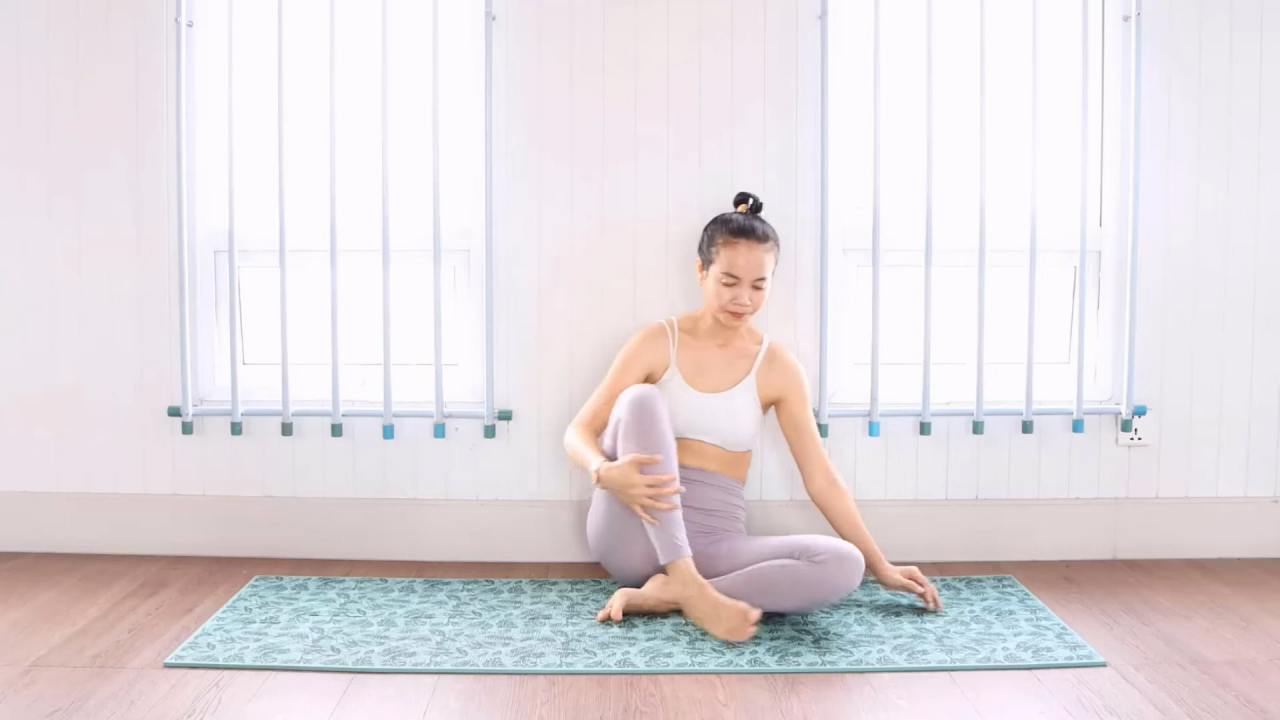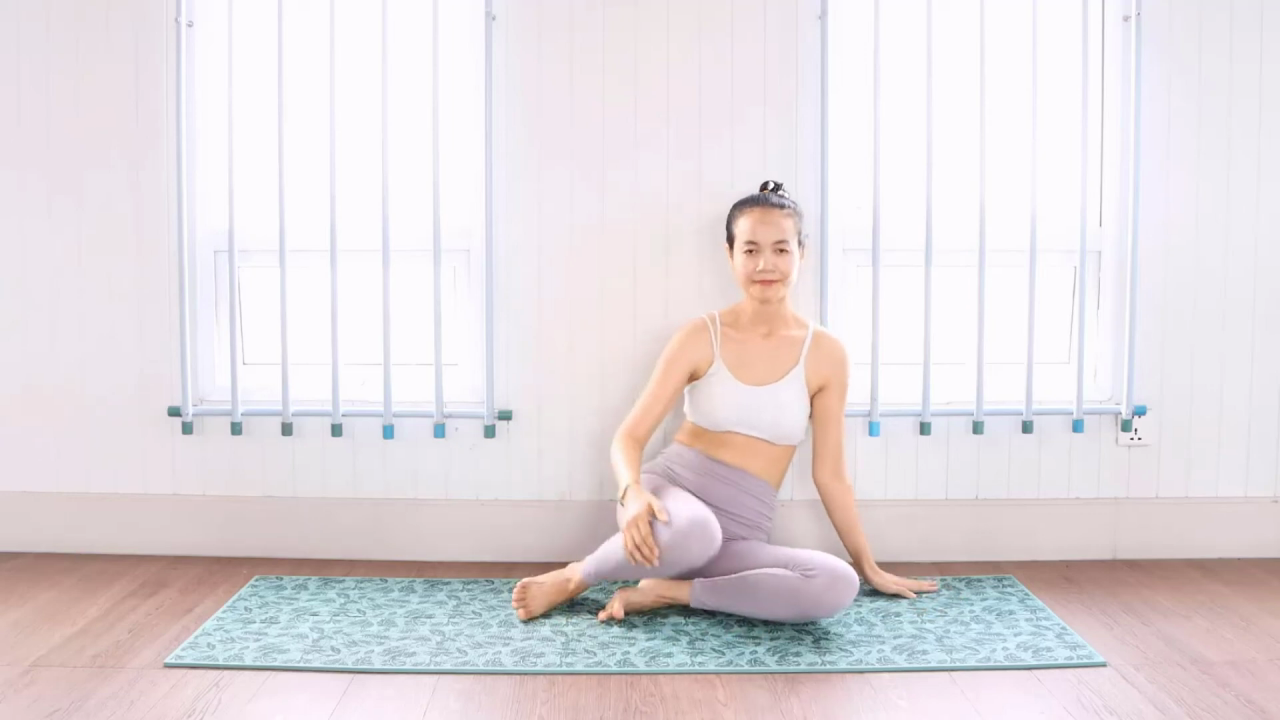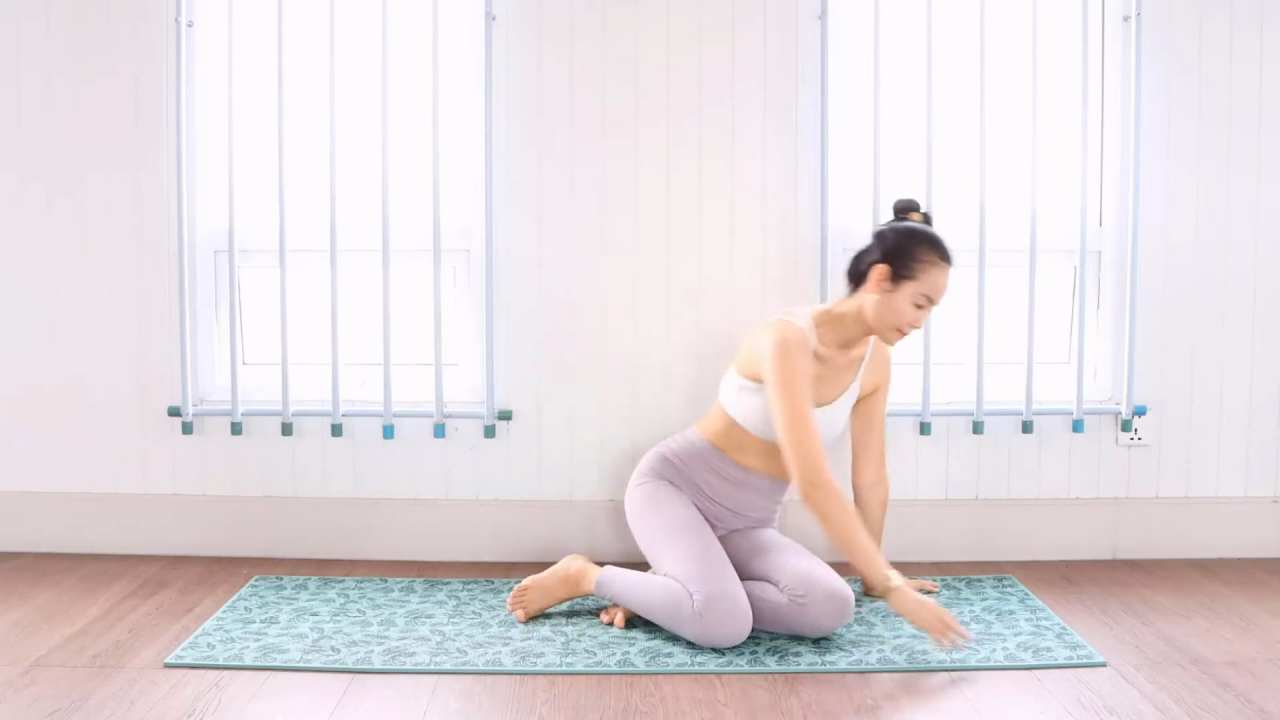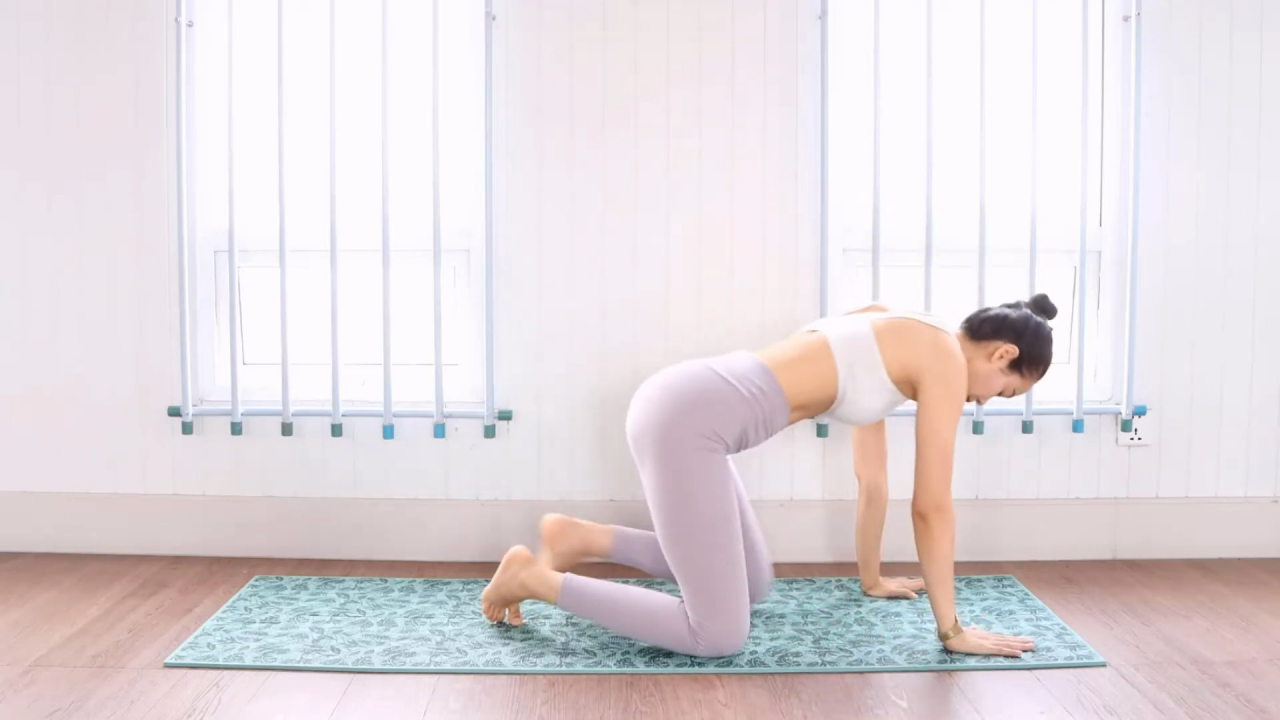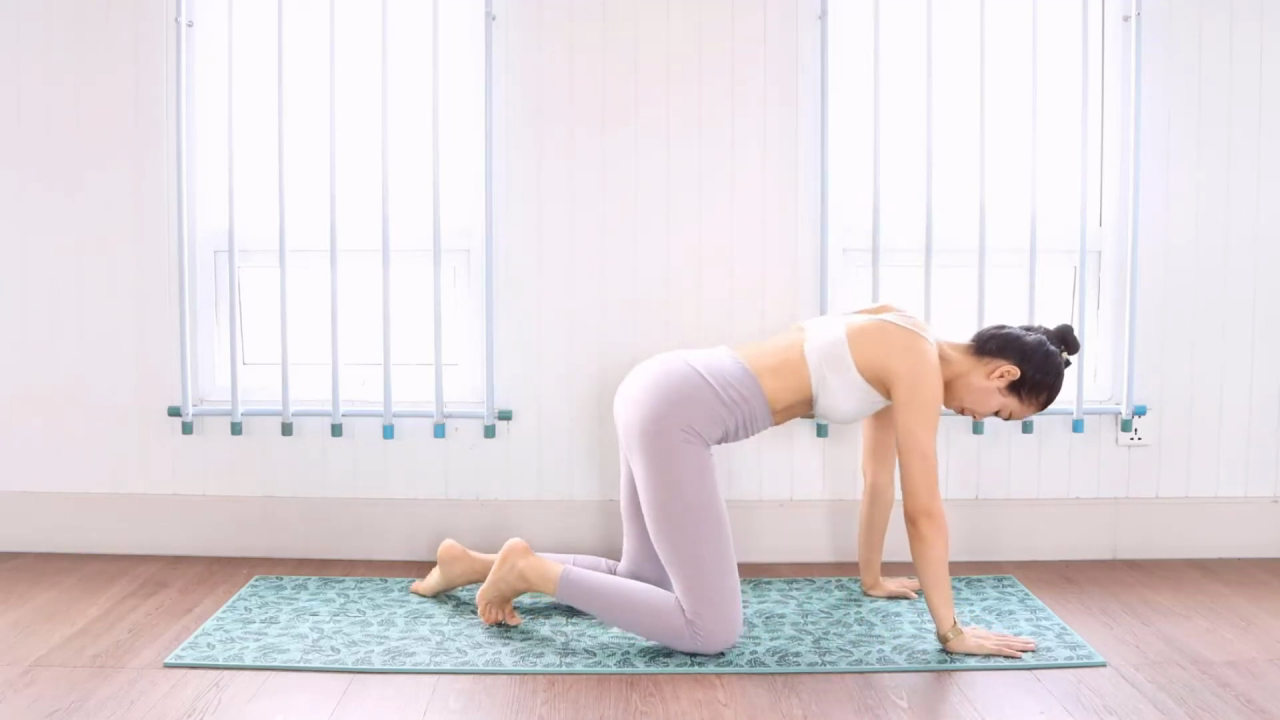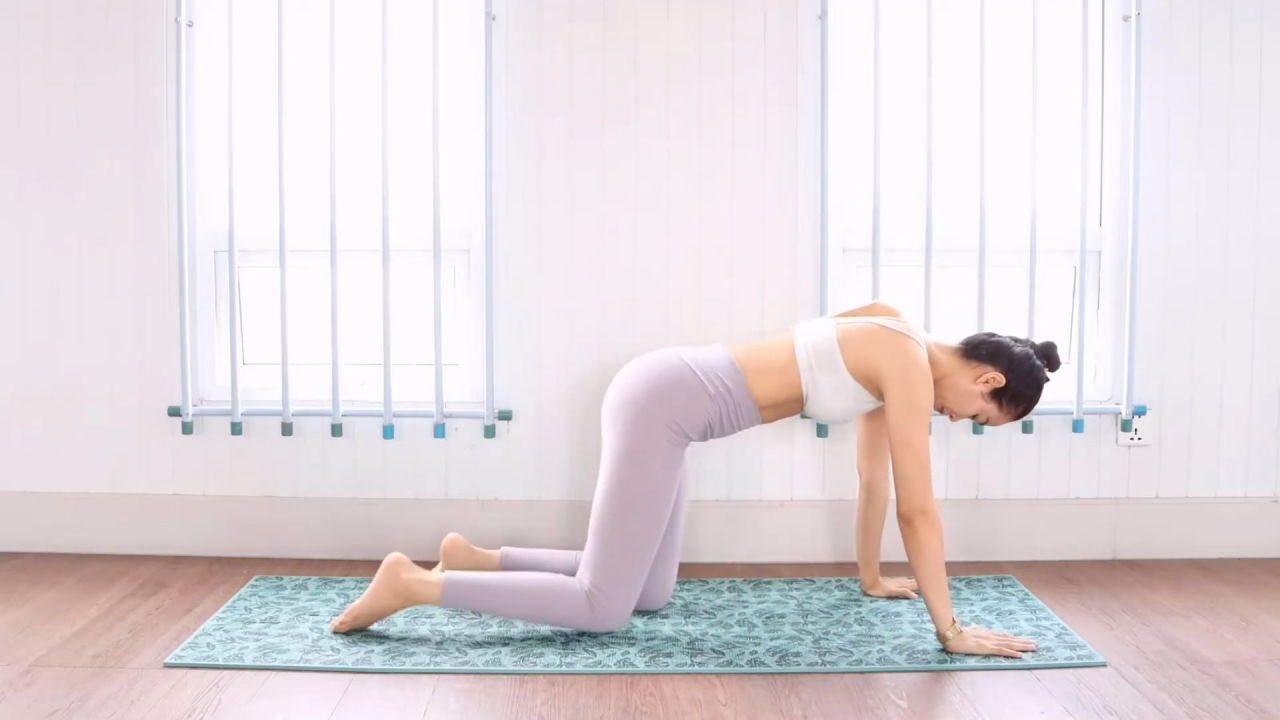
dt=0.7s
person 1, frame 1
left shoulder: (778, 367)
right shoulder: (656, 343)
left elbow: (822, 479)
right elbow: (578, 432)
left wrist: (881, 566)
right wrist: (606, 473)
left hip: (714, 541)
right hip: (632, 533)
left knee: (845, 565)
right knee: (640, 400)
left ankle: (668, 593)
right ankle: (694, 589)
person 1, frame 2
left shoulder: (826, 354)
right shoulder: (701, 337)
left elbow: (830, 474)
right elbow: (628, 437)
left wrist: (869, 569)
right wrist: (633, 492)
left hip: (739, 538)
right hip: (671, 498)
left knee: (838, 586)
right knee: (694, 531)
left ankle: (664, 591)
right ankle: (574, 577)
person 1, frame 3
left shoulder: (875, 361)
right shoulder: (788, 340)
left elbow: (870, 476)
right elbow: (812, 481)
left wrist: (882, 578)
right wrist: (893, 587)
left hip: (746, 525)
right hip: (672, 487)
left knee: (831, 608)
right knee: (723, 623)
left ankle: (669, 590)
right ankle: (586, 576)
person 1, frame 4
left shoulder: (892, 343)
right shoulder: (945, 357)
left elbow: (871, 477)
right elbow: (931, 507)
left wrist: (872, 578)
right wrist: (950, 628)
left hip: (679, 399)
right hip: (684, 419)
left knee: (751, 584)
right knee: (719, 634)
left ankle: (584, 539)
right ankle: (534, 578)
person 1, frame 5
left shoulder: (897, 348)
right shoulder: (920, 363)
left elbow: (878, 476)
right elbow: (924, 510)
left wrist: (872, 578)
right wrist: (951, 630)
left hip: (660, 391)
right hip: (674, 415)
left knee: (650, 585)
right knee: (712, 630)
left ankle: (472, 563)
right ankle: (531, 571)
person 1, frame 6
left shoulder: (889, 351)
right shoulder: (913, 366)
left elbow: (874, 476)
right elbow: (916, 509)
left wrist: (871, 577)
right wrist: (951, 629)
left hip: (661, 396)
right hip: (661, 404)
left knee: (648, 593)
right knee: (603, 606)
left ankle: (475, 560)
right ankle: (413, 586)
